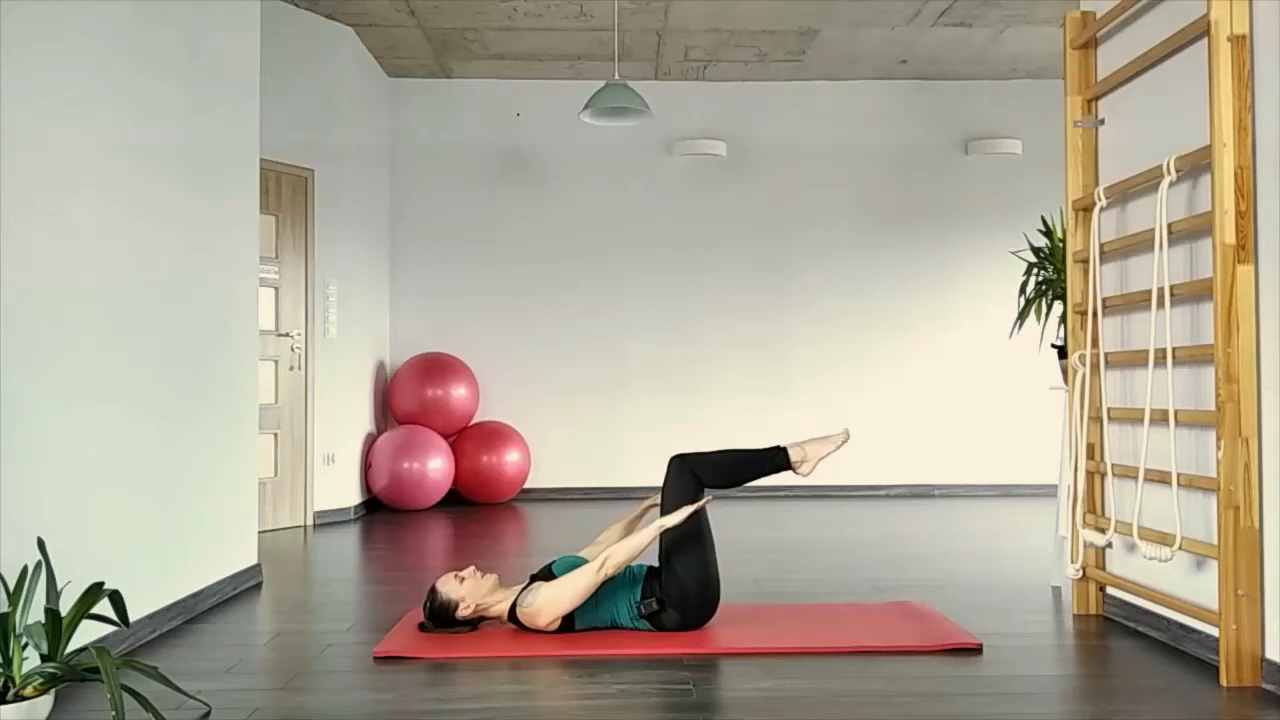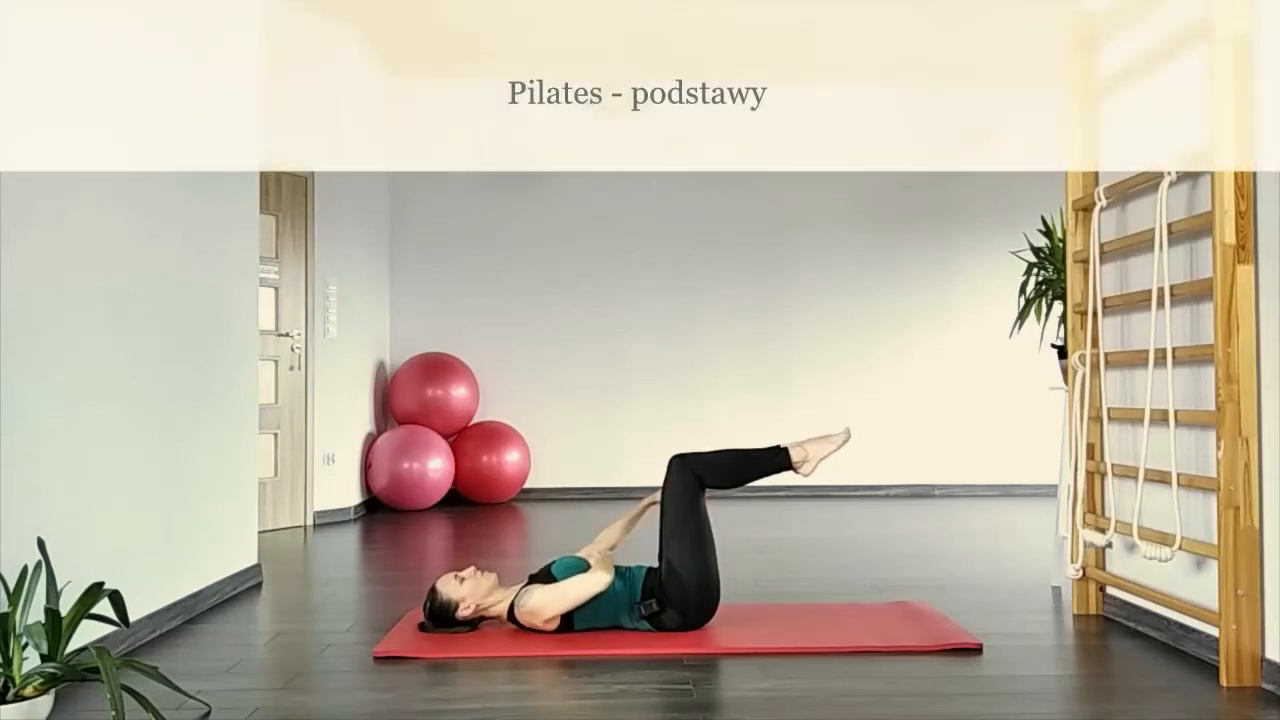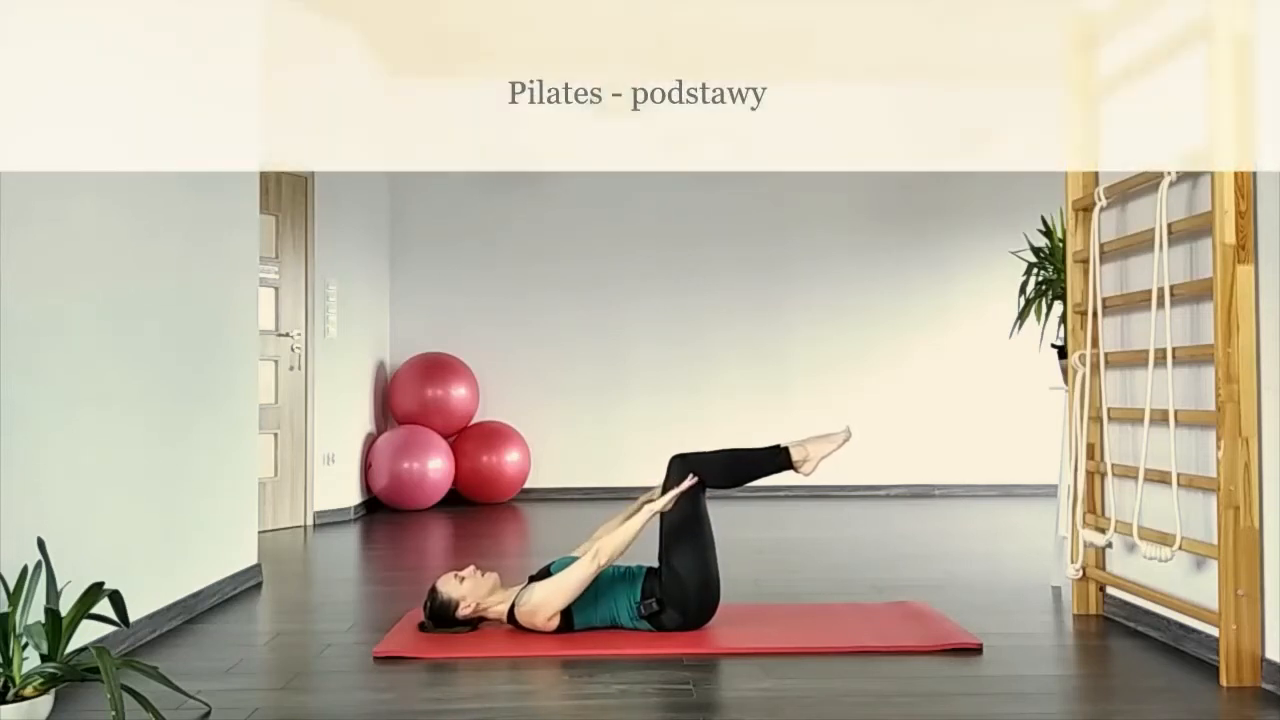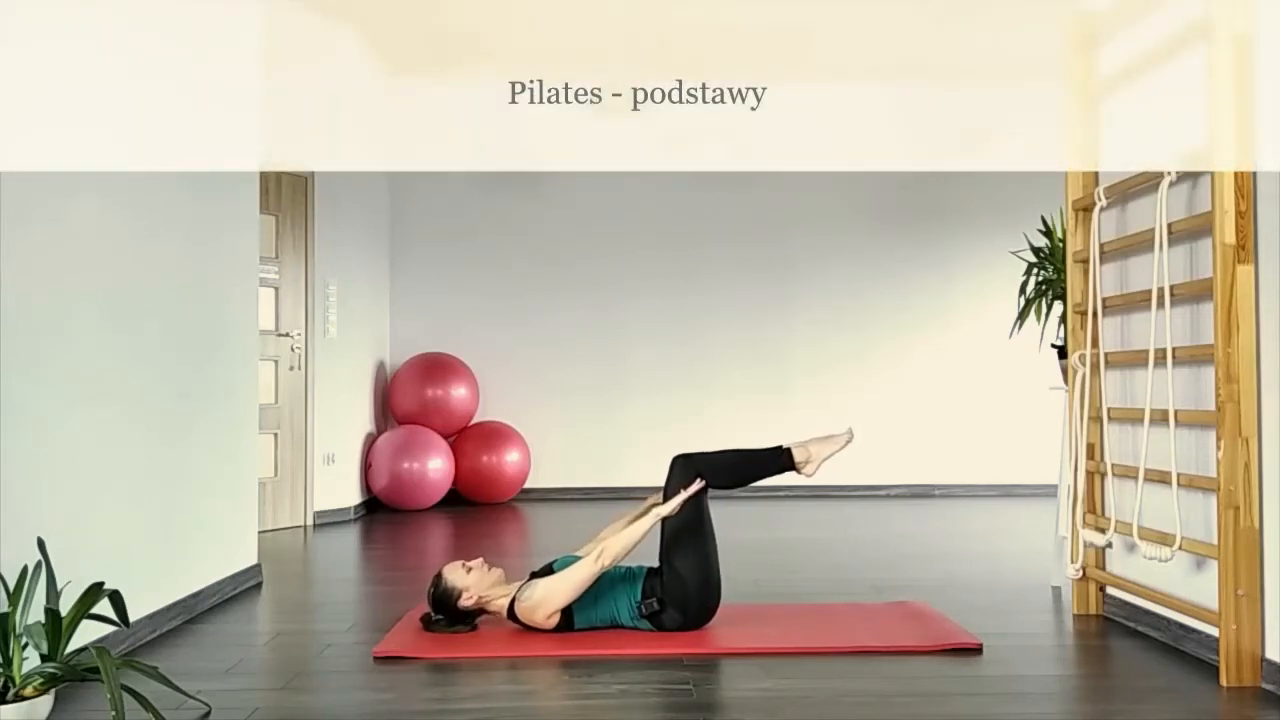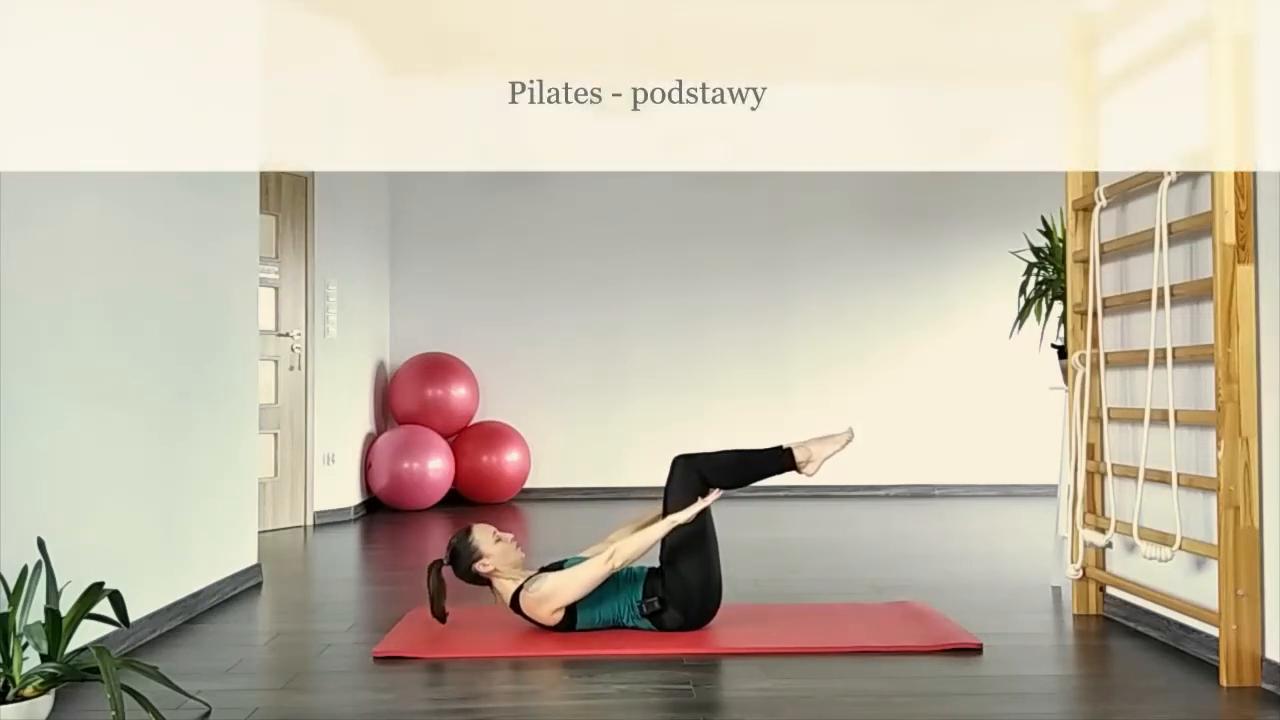
dt=1s
person 1, frame 1
left shoulder: (529, 591)
right shoulder: (534, 608)
left elbow: (597, 549)
right elbow: (604, 567)
left wrist: (648, 505)
right wrist: (664, 522)
left hip: (668, 596)
right hip: (678, 605)
left knee: (686, 469)
right knee: (683, 467)
left ankle: (791, 457)
right ankle: (794, 454)
person 1, frame 2
left shoulder: (530, 590)
right shoulder: (531, 608)
left elbow: (597, 549)
right elbow: (601, 578)
left wrist: (646, 503)
right wrist: (599, 561)
left hip: (668, 596)
right hip: (679, 604)
left knee: (686, 470)
right knee: (683, 468)
left ankle: (793, 457)
right ankle: (794, 454)
person 1, frame 3
left shoulder: (527, 592)
right shoulder: (532, 609)
left elbow: (593, 543)
right elbow: (597, 559)
left wrist: (645, 500)
right wrist: (653, 509)
left hip: (667, 597)
right hip: (677, 606)
left knee: (684, 469)
right knee: (683, 468)
left ankle: (793, 457)
right ankle: (795, 454)
person 1, frame 4
left shoulder: (529, 589)
right shoulder: (532, 605)
left elbow: (596, 545)
right elbow: (602, 559)
left wrist: (653, 502)
right wrist: (663, 511)
left hip: (669, 598)
right hip: (678, 606)
left knee: (687, 469)
right knee: (686, 467)
left ankle: (796, 457)
right ankle: (798, 455)
person 1, frame 5
left shoulder: (532, 582)
right shoulder: (535, 597)
left elbow: (608, 543)
right elbow: (612, 560)
left wrist: (672, 505)
right wrist: (679, 517)
left hip: (669, 601)
right hip: (679, 606)
left knee: (688, 470)
right knee: (687, 468)
left ankle: (797, 457)
right ankle: (799, 455)
